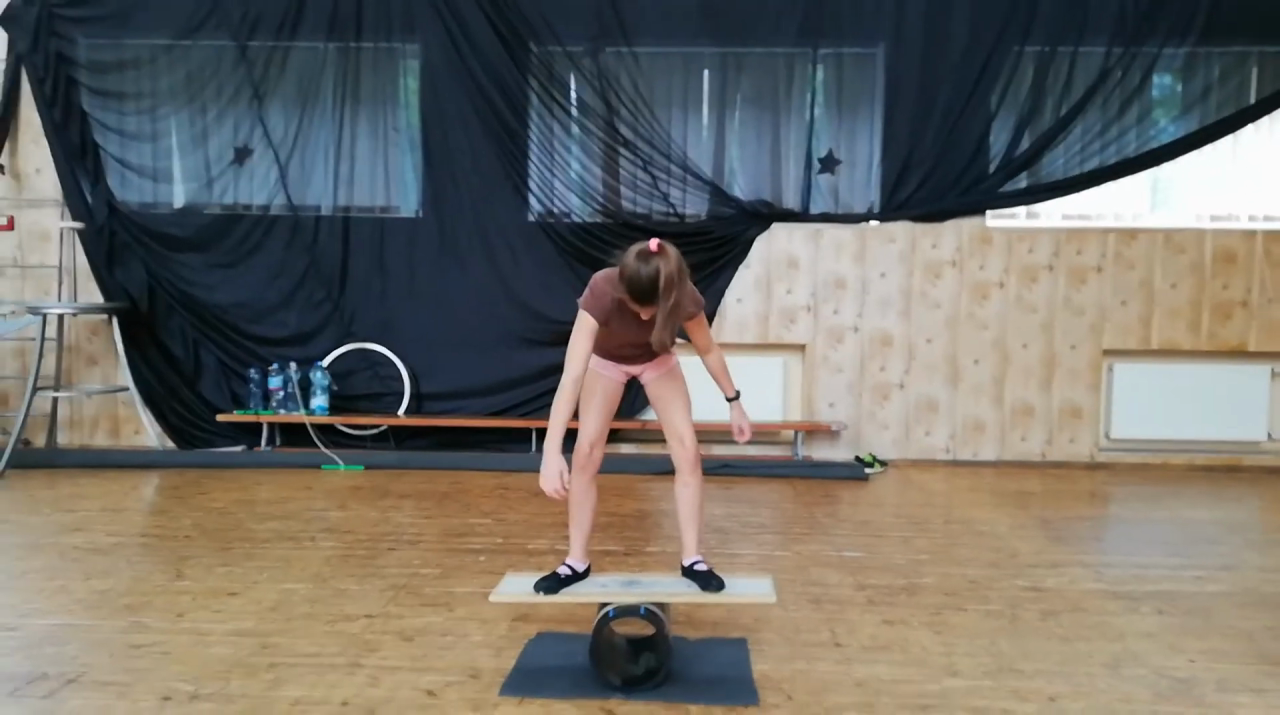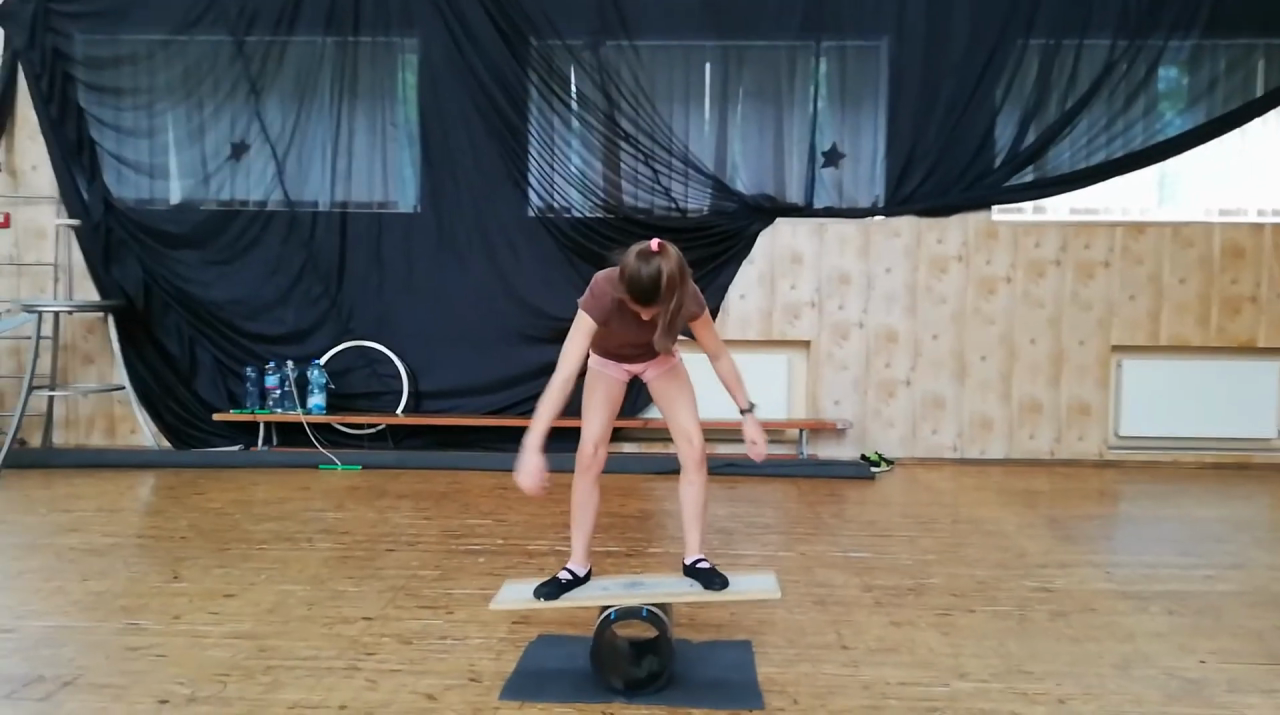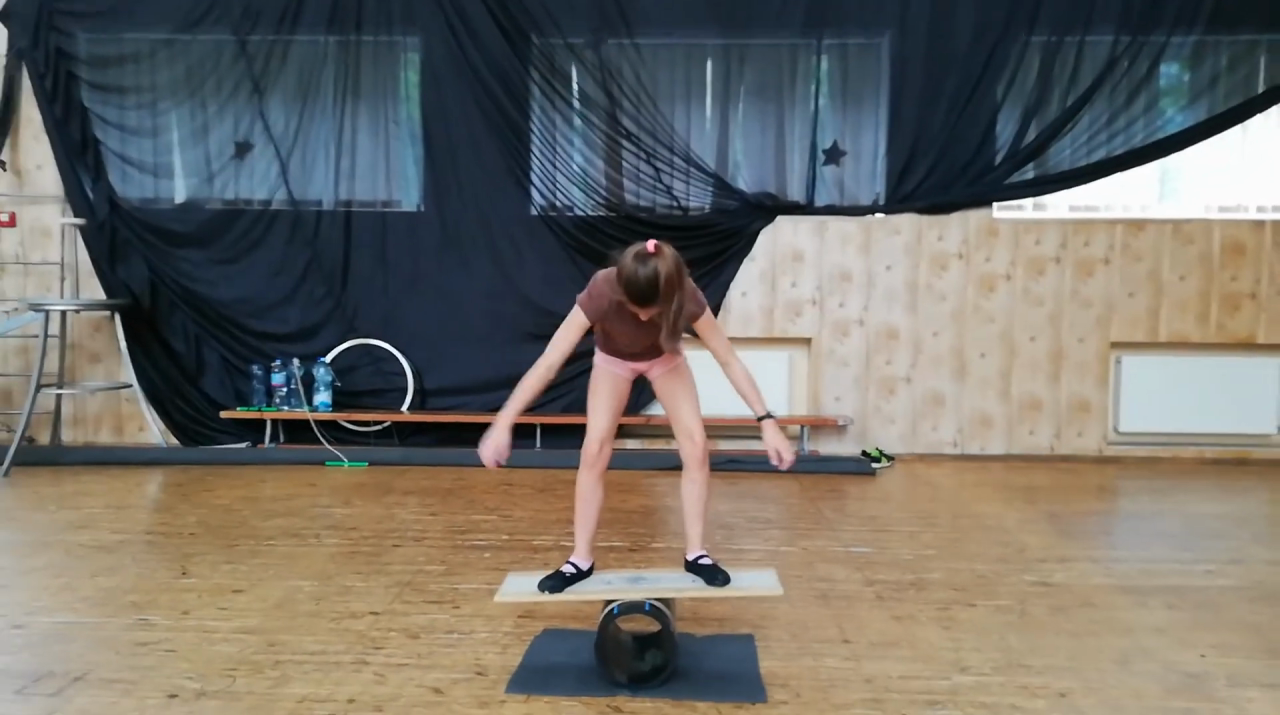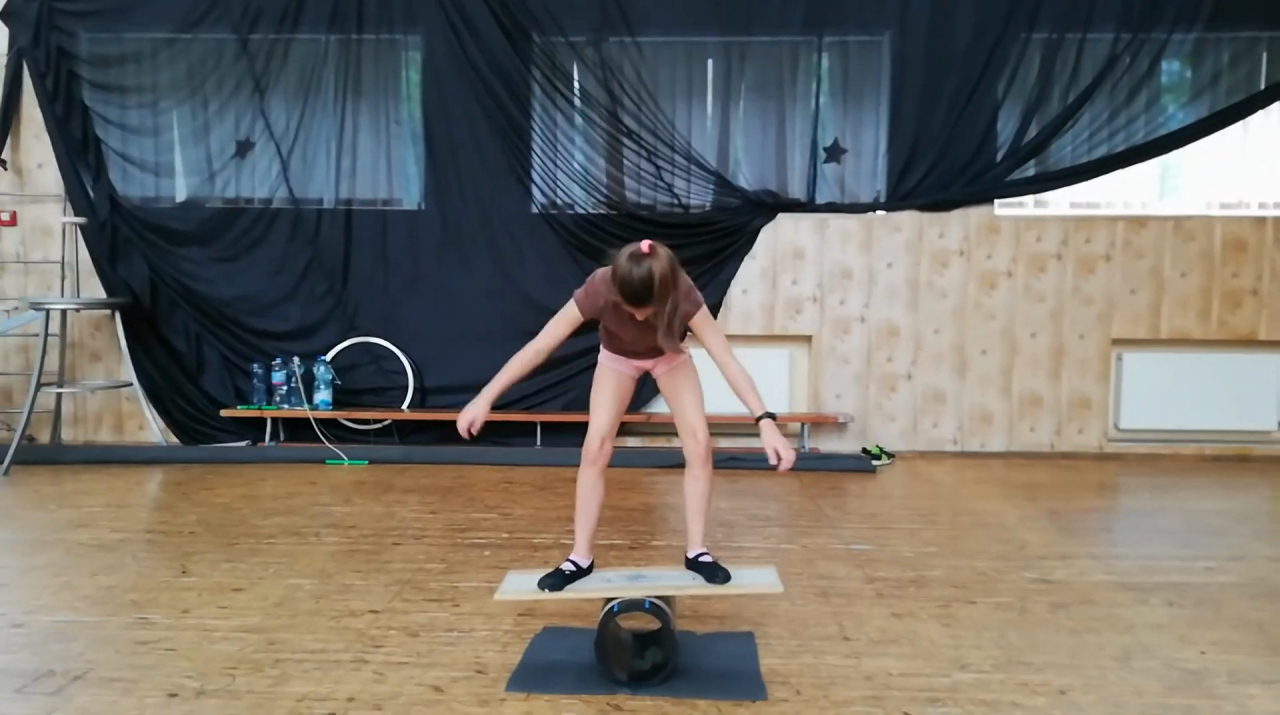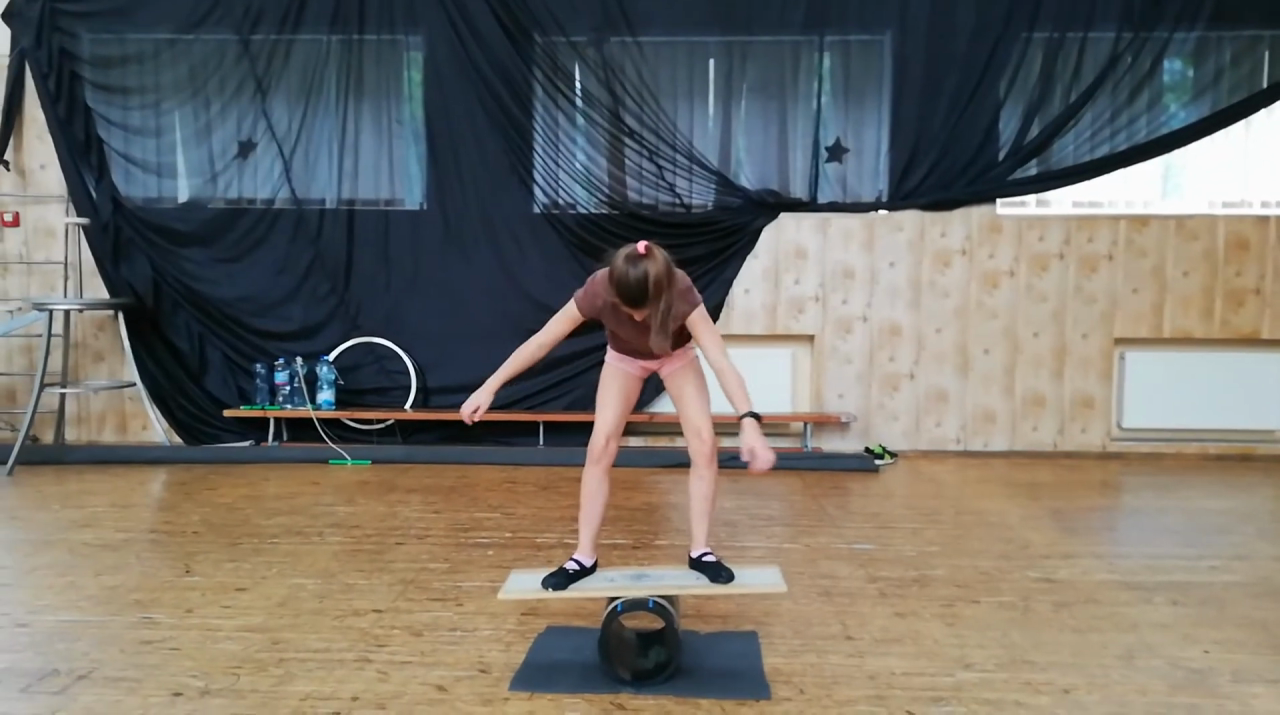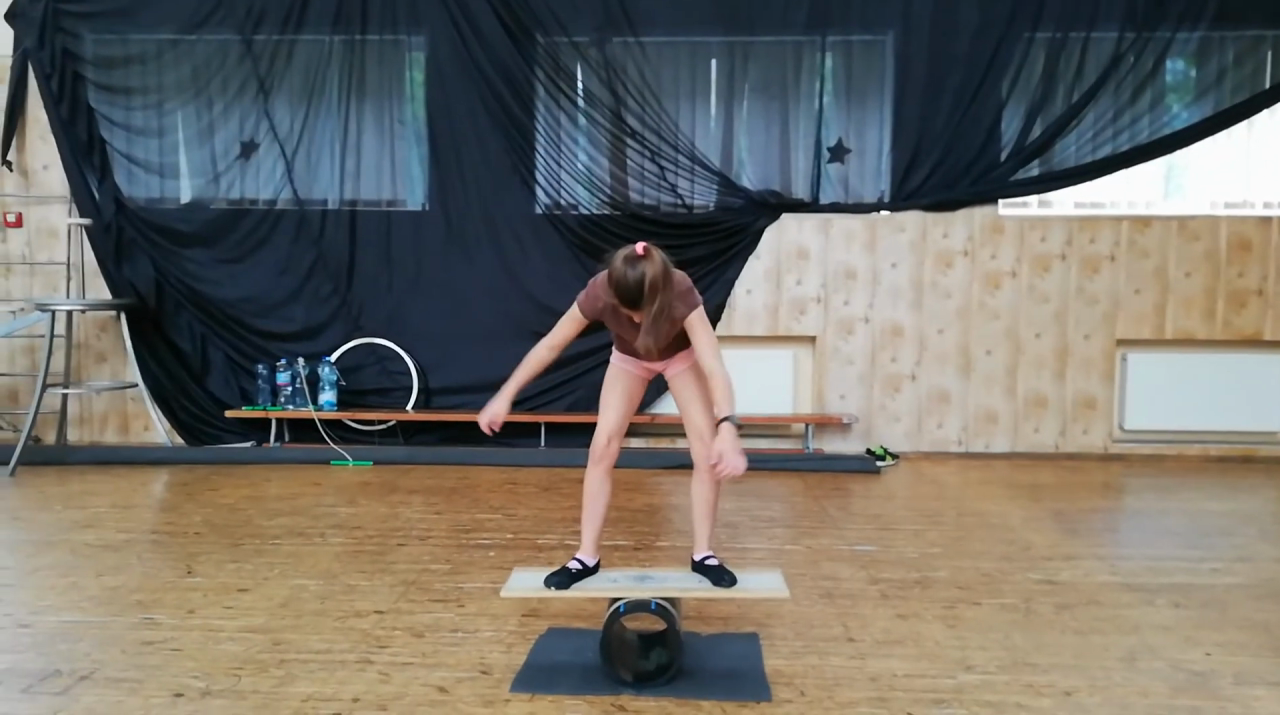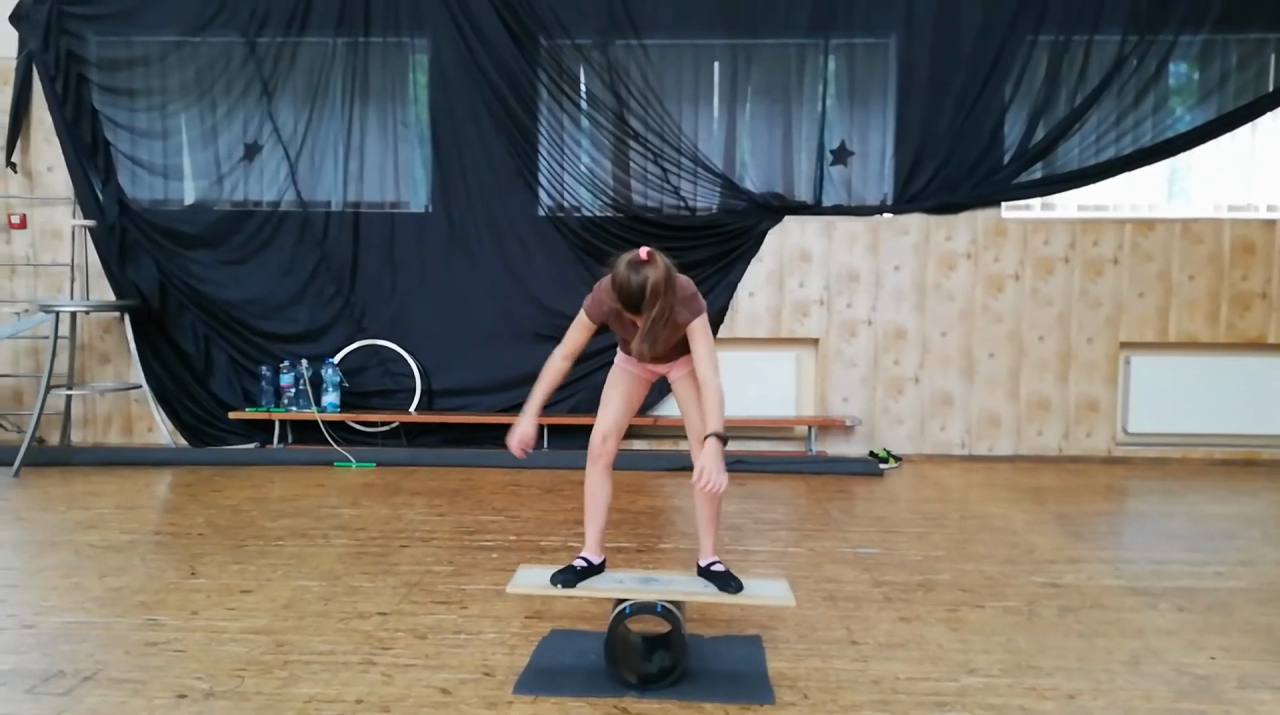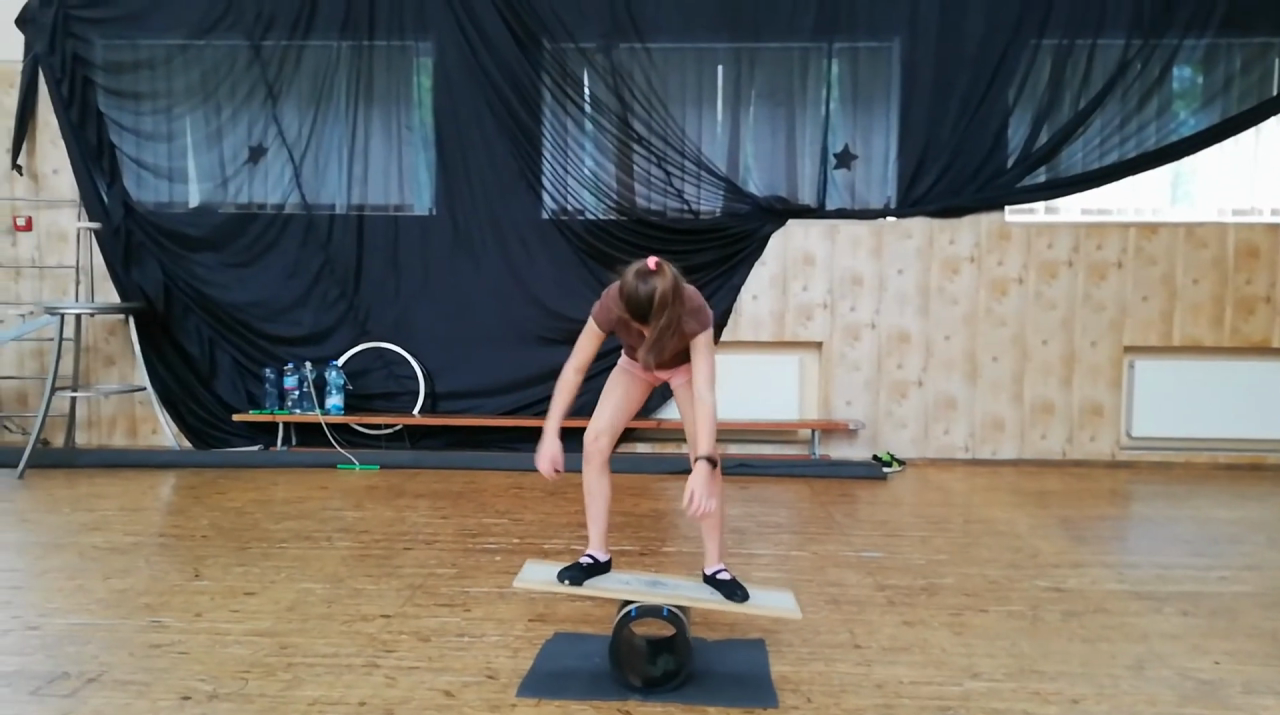
dt=0.1s
person 1, frame 1
left shoulder: (683, 296)
right shoulder: (602, 292)
left elbow: (708, 352)
right elbow: (573, 374)
left wrist: (734, 402)
right wrist: (551, 452)
left hip: (657, 361)
right hip: (606, 363)
left knee: (686, 451)
right knee: (586, 452)
left ankle: (692, 560)
right ankle: (576, 562)
person 1, frame 2
left shoulder: (685, 296)
right shoulder: (602, 292)
left elbow: (718, 355)
right elbow: (564, 373)
left wrist: (747, 413)
right wrist: (532, 448)
left hip: (660, 359)
right hip: (608, 361)
left knee: (693, 448)
right knee: (590, 454)
left ankle: (694, 558)
right ankle: (577, 566)
person 1, frame 3
left shoulder: (685, 295)
right shoulder: (602, 291)
left elbow: (728, 358)
right elbow: (551, 359)
left wrist: (768, 422)
right wrist: (503, 423)
left hip: (664, 358)
right hip: (612, 359)
left knee: (695, 446)
right knee: (594, 449)
left ankle: (695, 555)
right ankle: (579, 560)
person 1, frame 4
left shoulder: (681, 292)
right shoulder: (599, 289)
left elbow: (726, 358)
right elbow: (540, 345)
left wrist: (765, 421)
right wrist: (486, 397)
left hip: (669, 355)
right hip: (617, 356)
left knee: (699, 442)
right knee: (595, 447)
left ankle: (697, 552)
right ankle: (580, 558)
person 1, frame 5
left shoulder: (681, 292)
right shoulder: (598, 290)
left elbow: (721, 361)
right elbow: (542, 340)
left wrist: (750, 423)
right wrist: (489, 387)
left hip: (676, 354)
right hip: (624, 357)
left knee: (704, 443)
right knee: (600, 446)
left ankle: (700, 552)
right ankle: (584, 557)
person 1, frame 6
left shoulder: (680, 292)
right shoulder: (600, 292)
left elbow: (713, 364)
right elbow: (551, 345)
left wrist: (727, 428)
right wrist: (505, 395)
left hip: (680, 357)
right hip: (629, 358)
left knee: (706, 446)
right knee: (602, 446)
left ankle: (703, 555)
right ankle: (586, 557)
person 1, frame 7
left shoulder: (686, 299)
right shoulder: (604, 297)
left elbow: (709, 376)
right elbow: (564, 355)
left wrist: (714, 442)
right wrist: (528, 415)
left hip: (683, 359)
right hip: (632, 360)
left knee: (705, 456)
right knee: (602, 445)
left ankle: (709, 560)
right ankle: (592, 557)
person 1, frame 8
left shoulder: (693, 310)
right shoulder: (612, 304)
left elbow: (705, 392)
right elbow: (576, 368)
left wrist: (703, 466)
right wrist: (550, 434)
left hip: (685, 365)
right hip: (635, 364)
left knee: (707, 462)
right knee: (595, 440)
left ankle: (714, 567)
right ankle: (597, 554)
